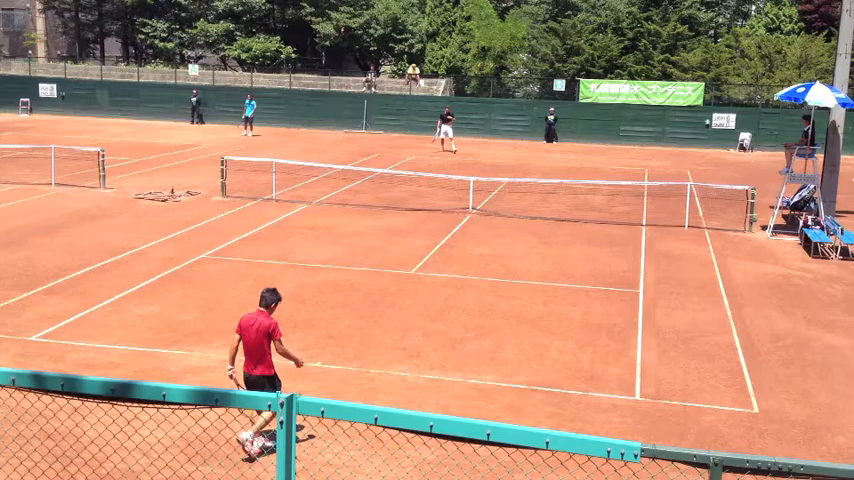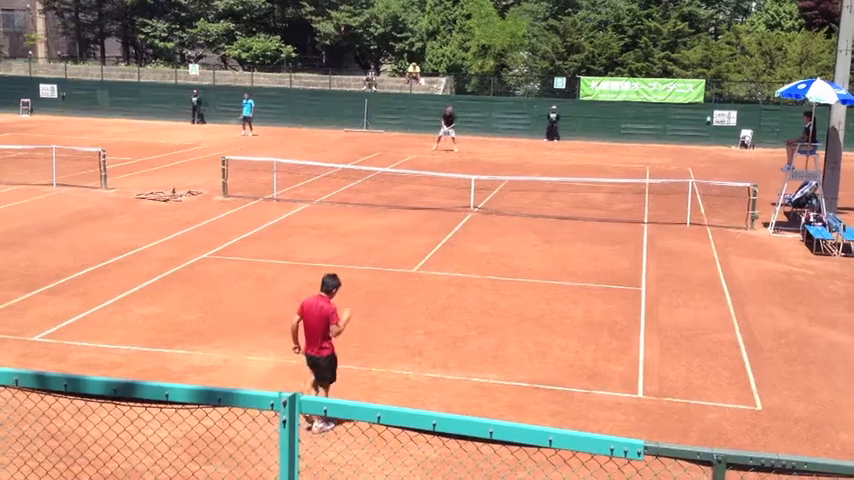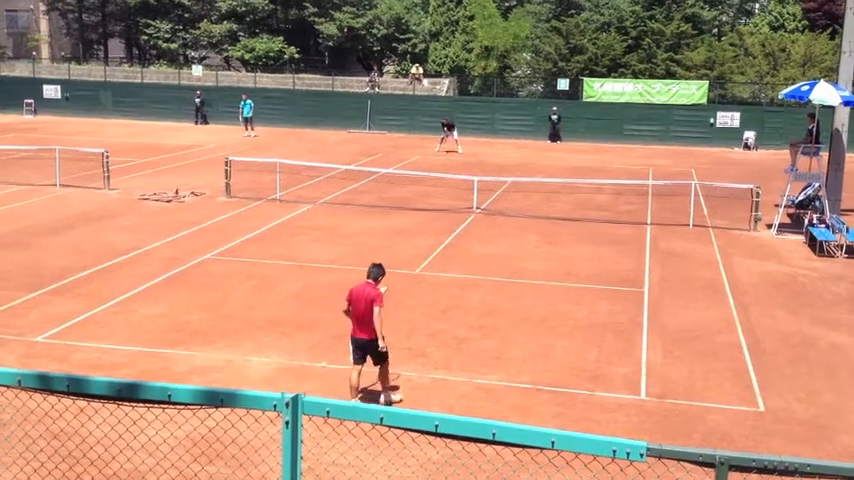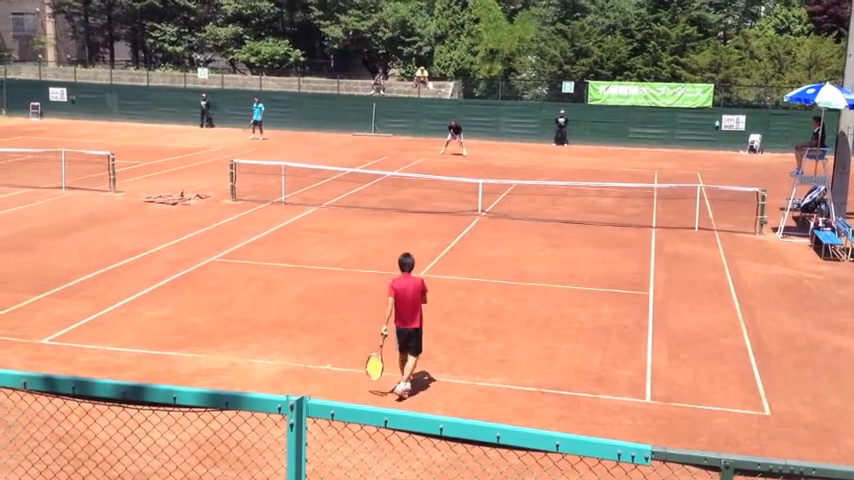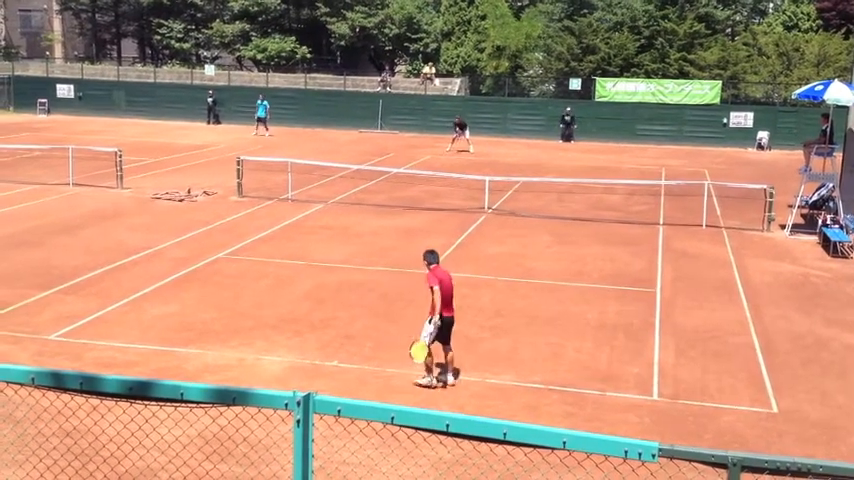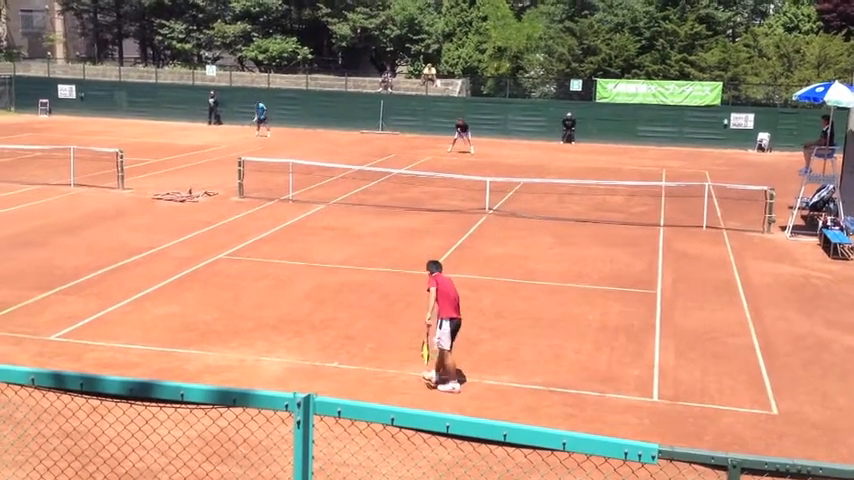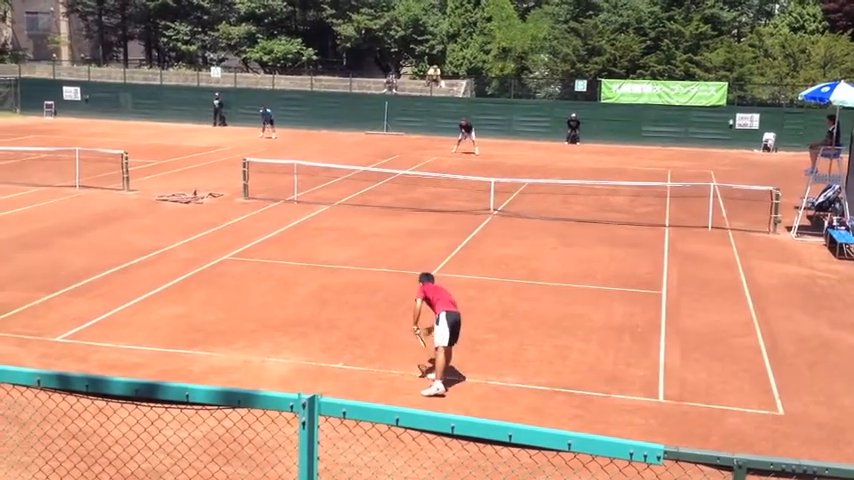
dt=0.7s
person 1, frame 1
left shoulder: (244, 319)
right shoulder: (271, 324)
left elbow: (234, 345)
right elbow: (280, 349)
left wrist: (231, 366)
right wrist: (296, 360)
left hip: (248, 373)
right hip: (265, 374)
left ankle: (257, 441)
right ankle: (248, 435)
person 1, frame 2
left shoulder: (306, 302)
right shoulder: (330, 308)
left elbow: (294, 325)
right elbow: (335, 332)
left wrist: (295, 343)
right wrist: (346, 319)
left hip: (309, 353)
right hip: (325, 354)
left knee: (317, 380)
right knee: (324, 387)
right ankle: (320, 422)
person 1, frame 3
left shoulder: (354, 289)
right shoulder: (376, 293)
left elbow: (346, 310)
right elbow: (376, 317)
right wrist: (381, 339)
left hip: (356, 337)
right hip: (371, 338)
left knee: (356, 368)
right knee: (383, 364)
left ankle: (353, 400)
right ankle: (386, 395)
person 1, frame 4
left shoulder: (394, 284)
right shoulder: (419, 282)
left elbow: (390, 306)
right elbow: (424, 300)
left wrist: (385, 325)
left hip: (400, 326)
right hip: (415, 326)
left knee: (403, 355)
right knee: (413, 357)
left ankle: (405, 381)
right ankle: (402, 385)
person 1, frame 5
left shoulder: (432, 274)
right shoulder: (446, 273)
left elbow: (437, 293)
left wrist: (436, 314)
left hip: (439, 316)
right hip: (450, 316)
right knee: (447, 346)
left ankle: (430, 377)
right ankle: (449, 376)
person 1, frame 6
left shoulder: (433, 279)
right shoulder: (447, 280)
left elbow: (433, 294)
left wrist: (429, 314)
left hip: (446, 319)
right hip: (456, 318)
left knee: (445, 351)
right knee: (442, 348)
left ankle: (454, 383)
right ankle: (435, 374)
person 1, frame 7
left shoulder: (423, 288)
right shoulder: (439, 289)
left elbow: (418, 306)
left wrist: (415, 325)
right wrist: (434, 328)
left hip: (445, 314)
right hip: (456, 315)
left knee: (440, 350)
right knee: (447, 348)
left ankle: (438, 384)
right ankle: (439, 375)
